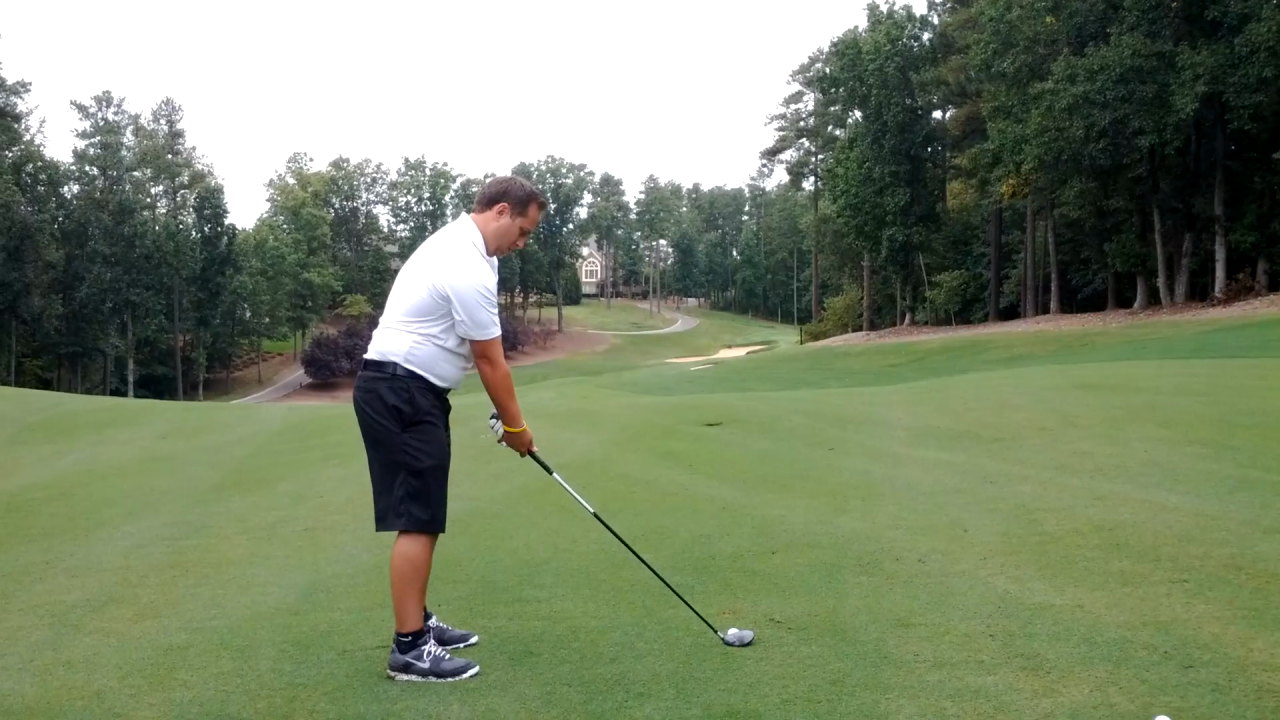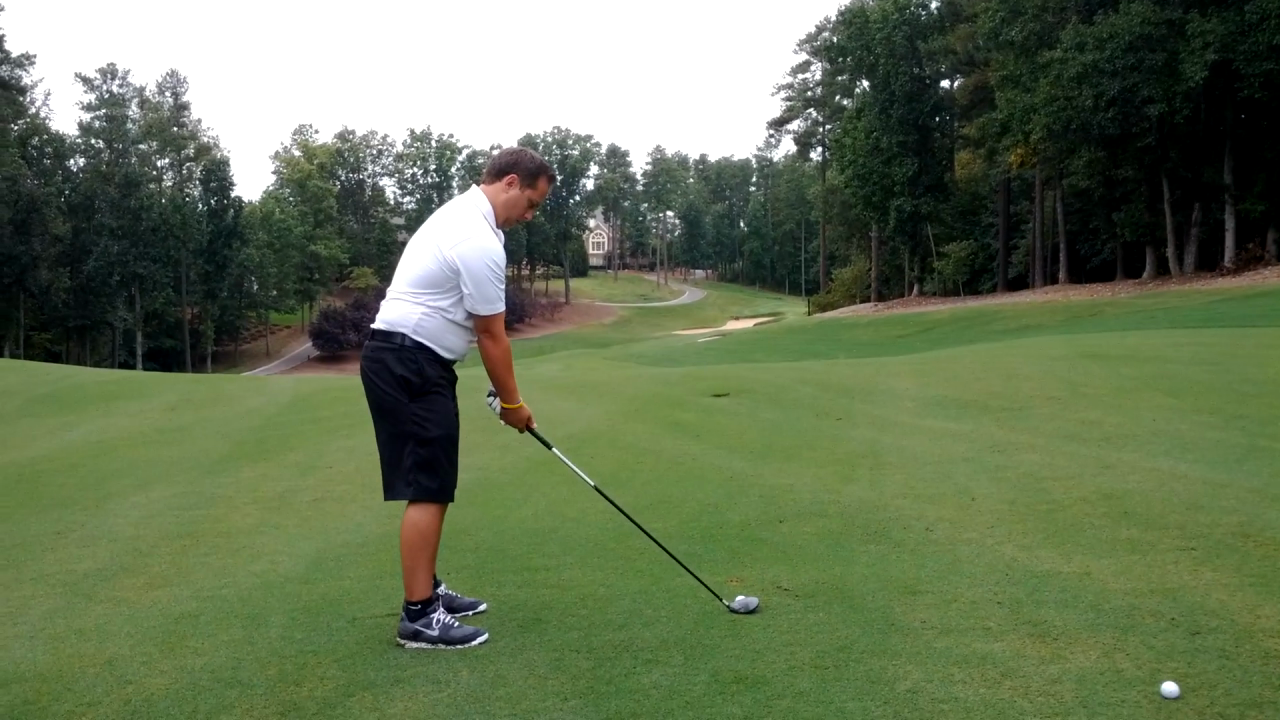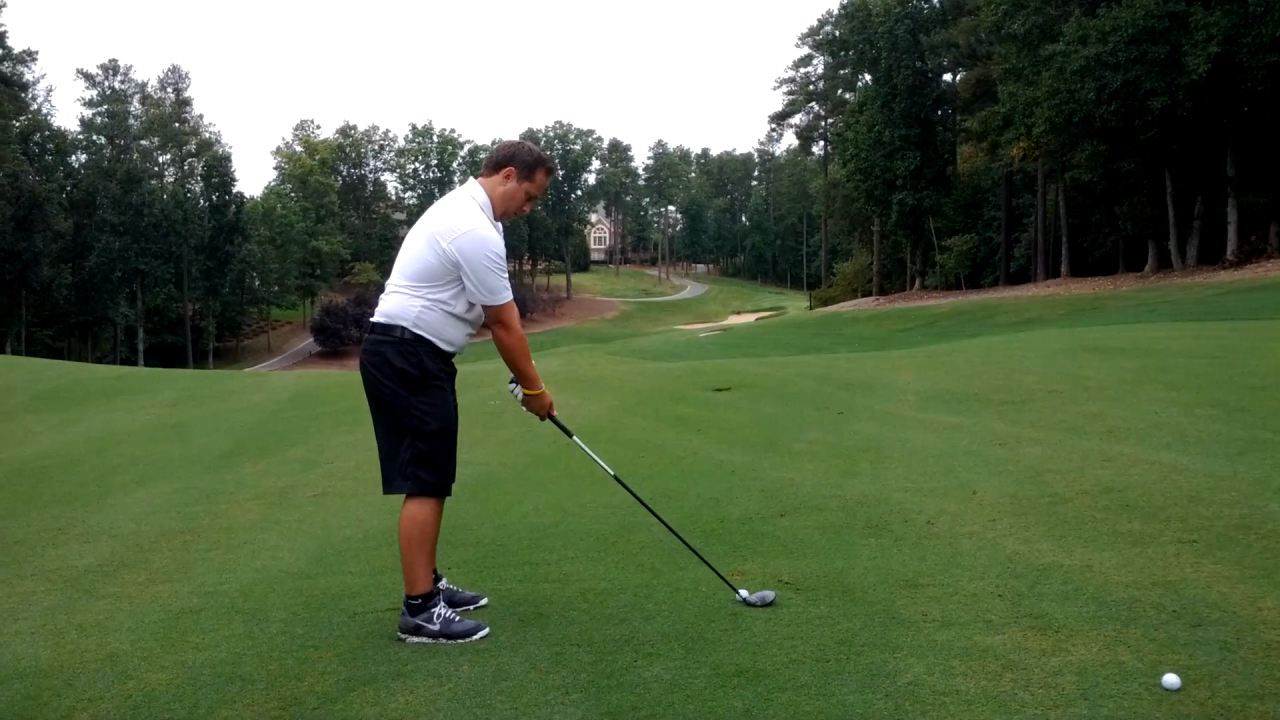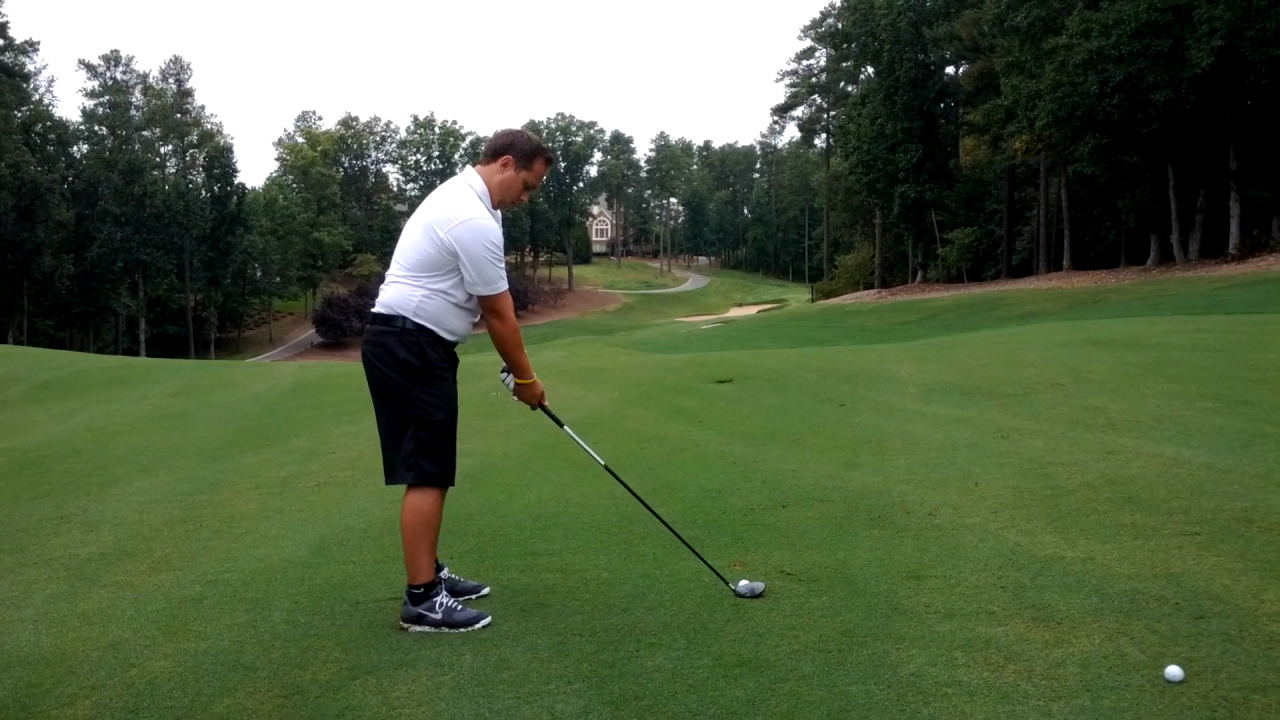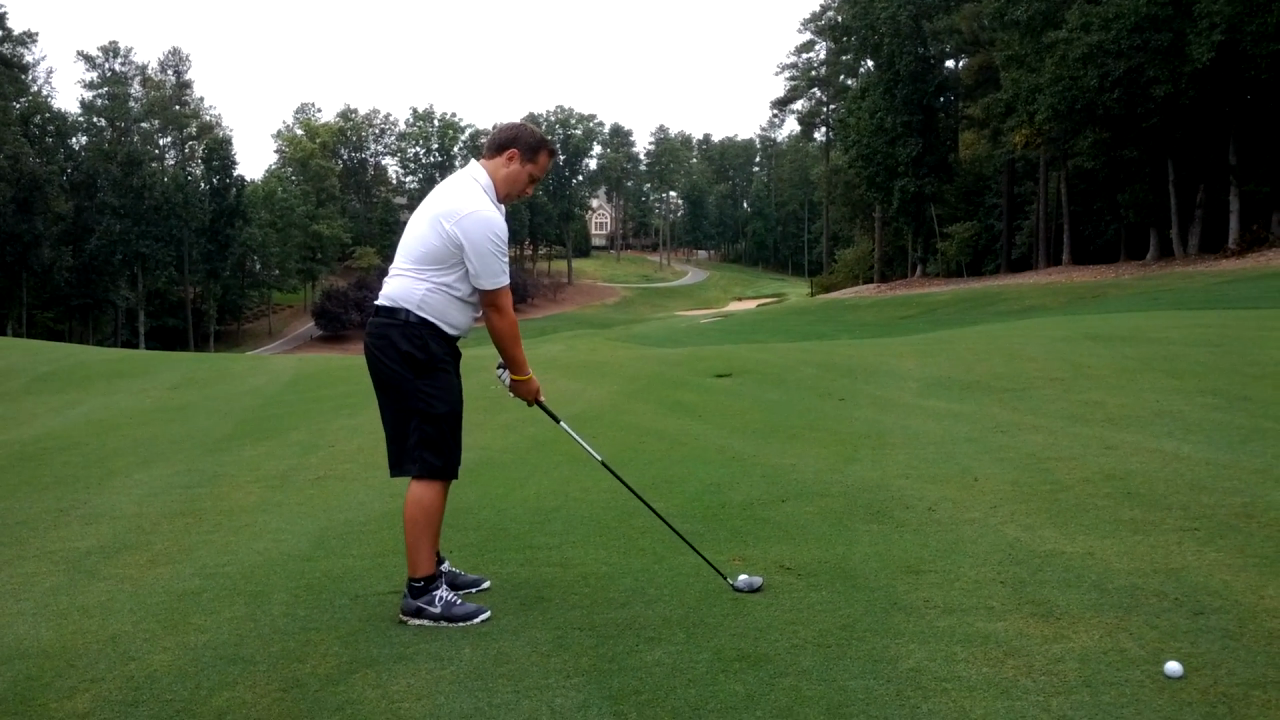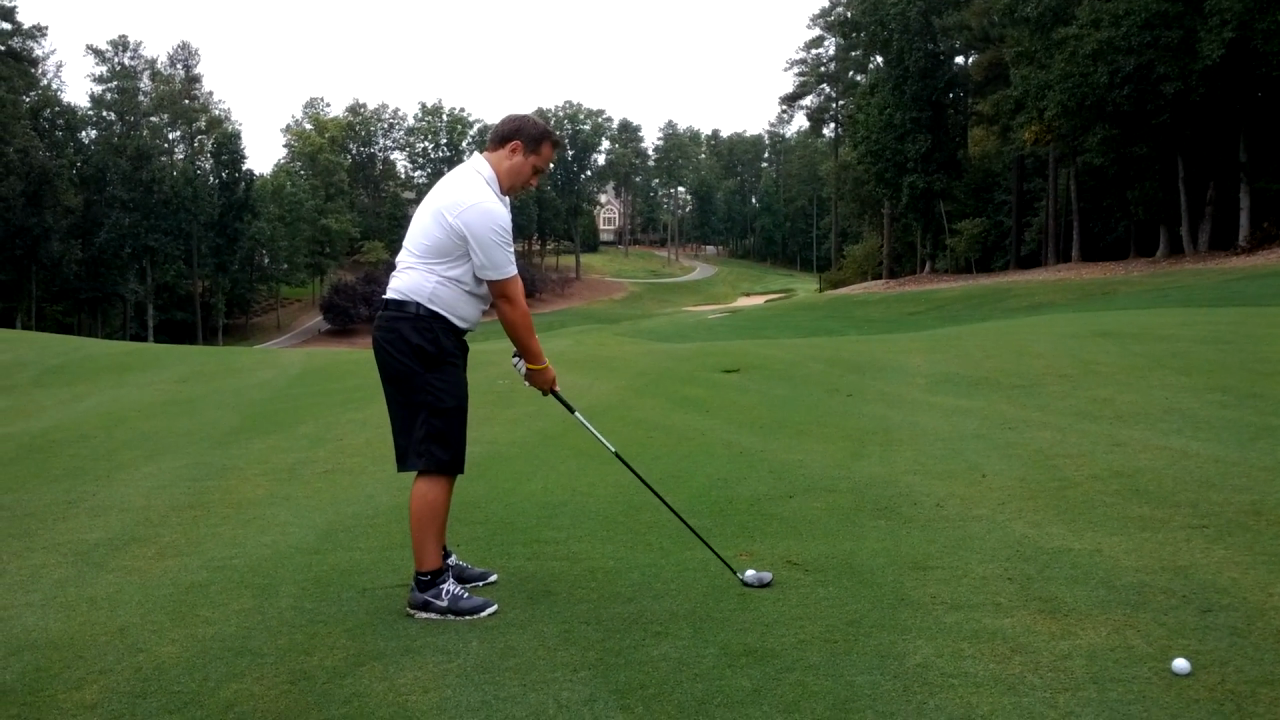
dt=0.7s
person 1, frame 1
left shoulder: (451, 241)
right shoulder: (469, 269)
right elbow: (490, 361)
right wrist: (516, 426)
left hip: (403, 388)
right hip: (401, 394)
left knee: (422, 514)
right knee: (417, 518)
left ankle: (417, 621)
right ankle: (409, 648)
person 1, frame 2
left shoulder: (462, 212)
right shoulder: (479, 243)
right elbow: (492, 336)
right wrist: (512, 403)
left hip: (407, 358)
right hip: (408, 363)
left knee: (431, 483)
right knee: (428, 487)
left ankle: (427, 590)
right ankle: (418, 615)
person 1, frame 3
left shoulder: (461, 206)
right shoulder: (477, 233)
left elbow: (495, 314)
right elbow: (504, 324)
left wrist: (525, 375)
right wrist: (534, 389)
left hip: (408, 352)
right hip: (406, 356)
left knee: (430, 477)
right knee: (424, 481)
left ankle: (427, 584)
right ankle: (419, 611)
person 1, frame 4
left shoulder: (459, 194)
right shoulder: (474, 222)
left elbow: (491, 304)
right elbow: (498, 313)
left wrist: (517, 365)
right wrist: (525, 378)
left hip: (410, 342)
right hip: (409, 347)
left knee: (432, 468)
right knee: (427, 472)
left ankle: (430, 574)
right ankle: (421, 600)
person 1, frame 5
left shoulder: (463, 187)
right shoulder: (481, 215)
right elbow: (498, 308)
right wrist: (522, 375)
left hip: (413, 336)
right hip: (411, 340)
left knee: (435, 461)
right knee: (431, 465)
left ankle: (430, 567)
right ankle: (422, 593)
person 1, frame 6
left shoulder: (470, 181)
right shoulder: (483, 206)
left elbow: (502, 289)
right elbow: (508, 298)
left wrist: (526, 352)
right wrist: (537, 363)
left hip: (422, 330)
right hip: (420, 334)
left knee: (442, 456)
right knee: (436, 460)
left ankle: (437, 560)
right ankle: (428, 586)
